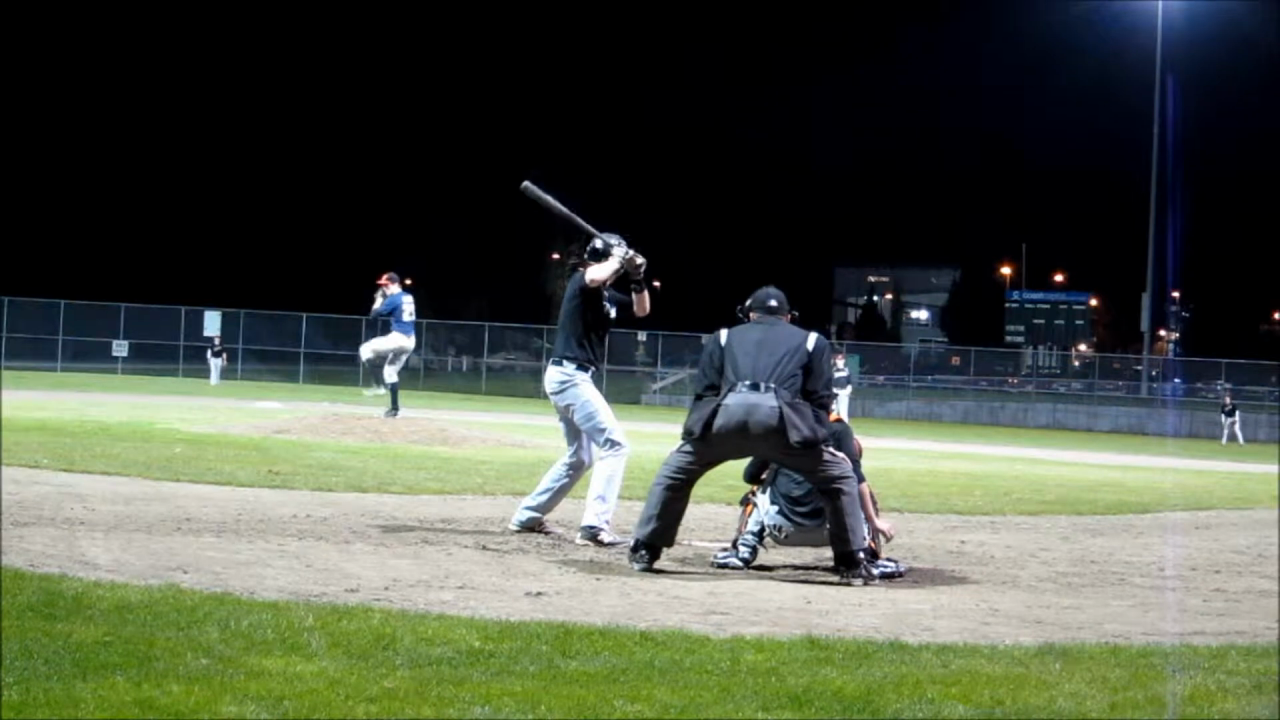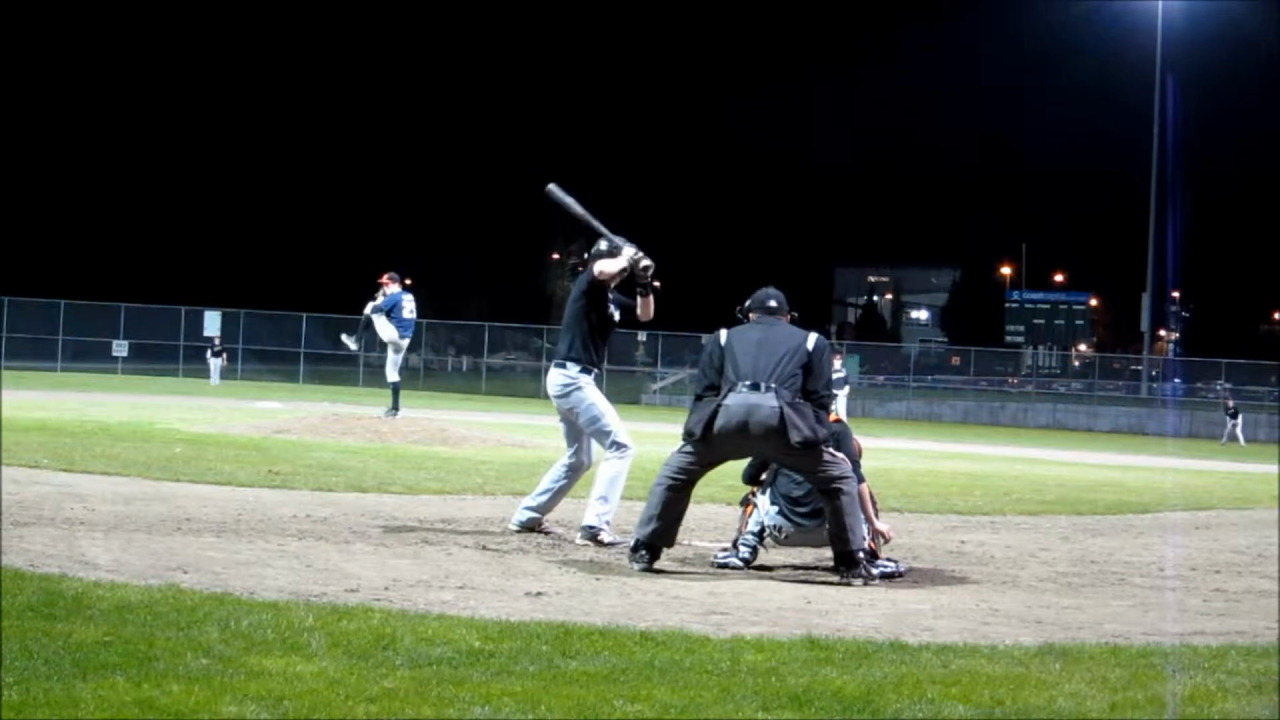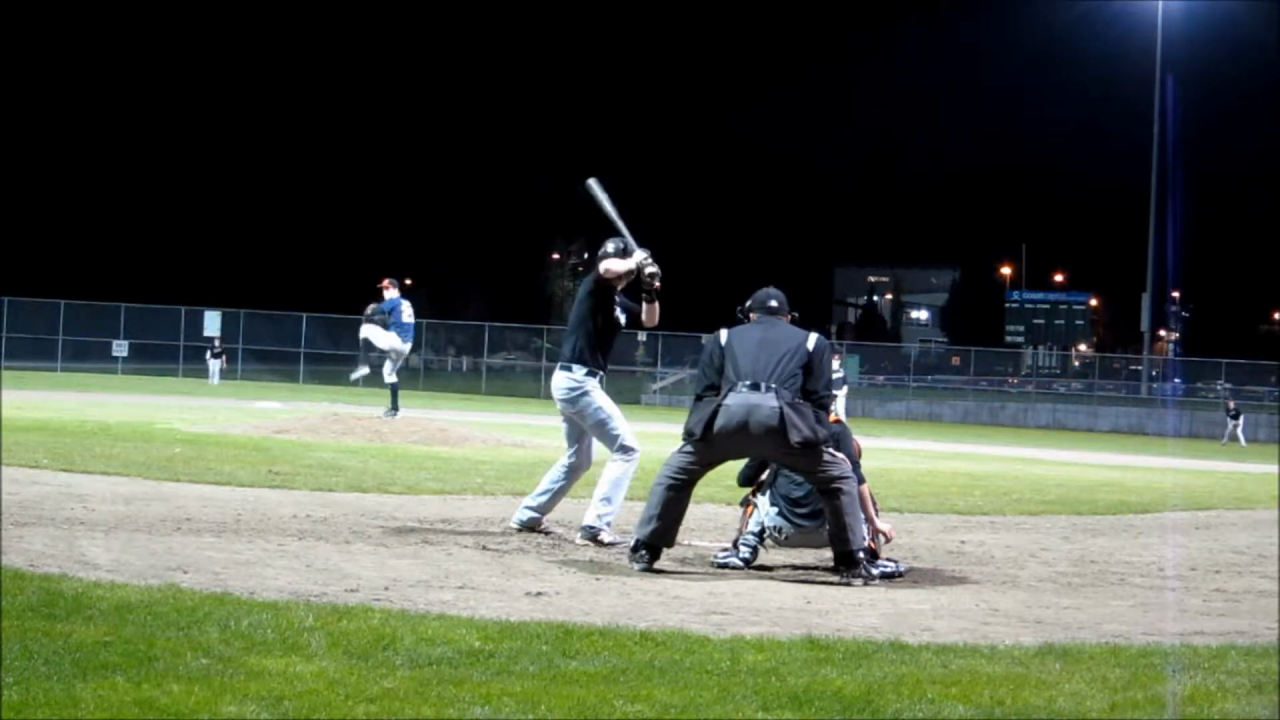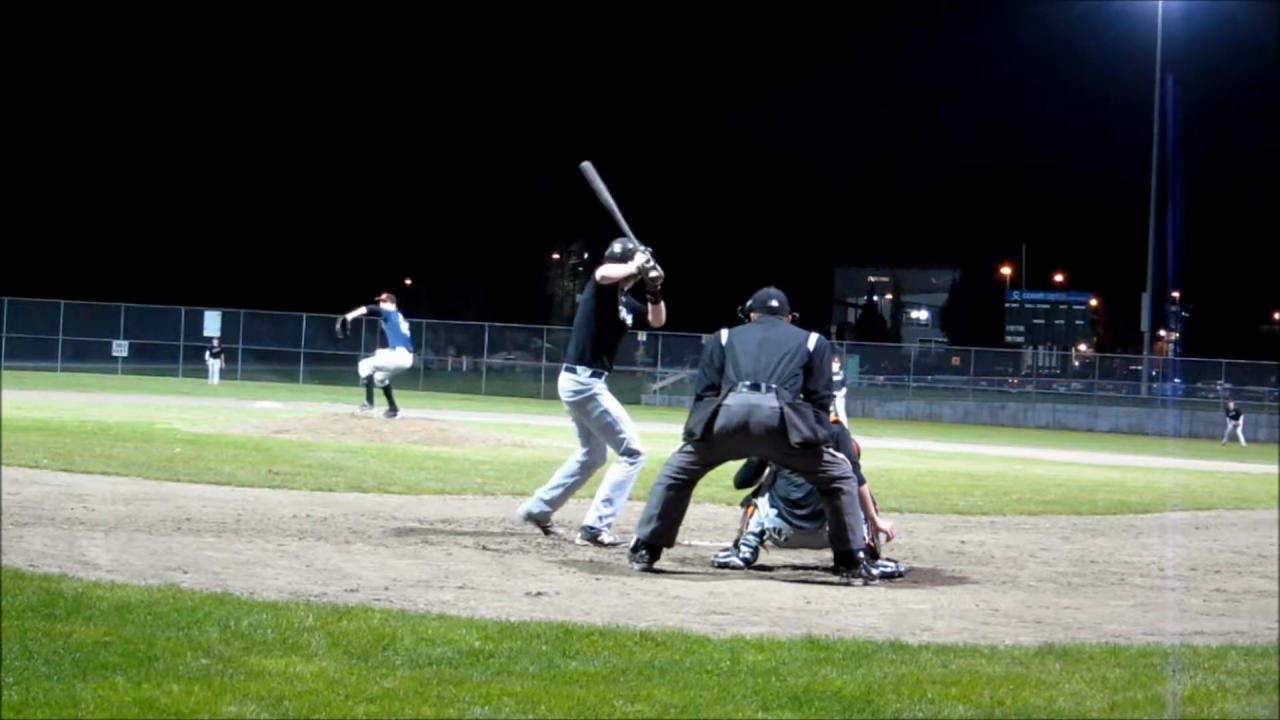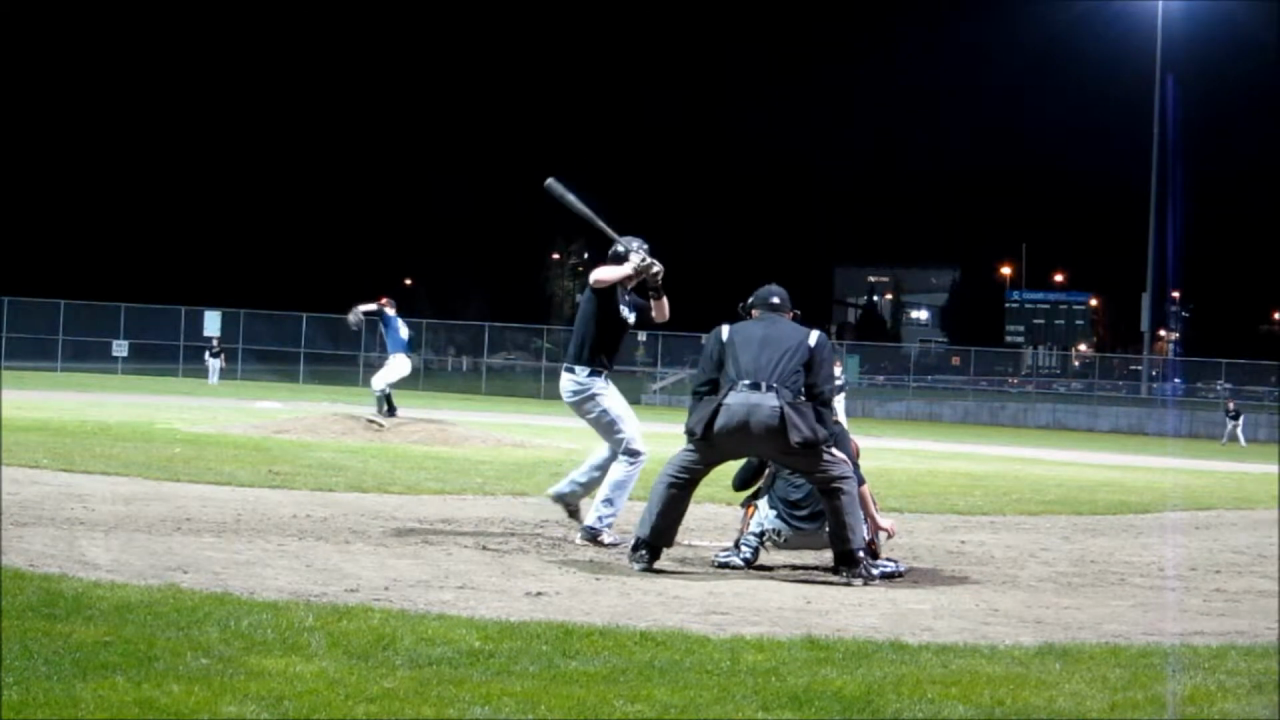
dt=0.2s
person 1, frame 1
left shoulder: (607, 294)
right shoulder: (582, 281)
left elbow: (641, 310)
right elbow: (594, 275)
left wrist: (637, 279)
right wrist: (618, 258)
left hip: (571, 378)
right hip: (569, 376)
left knee: (580, 457)
right knee: (614, 444)
left ankle: (527, 515)
right ankle: (594, 526)
person 1, frame 2
left shoulder: (610, 295)
right shoulder: (589, 283)
left elbow: (645, 315)
right elbow: (602, 269)
left wrist: (644, 283)
right wrist: (627, 259)
left hip: (570, 380)
right hip: (572, 378)
left knee: (579, 458)
right knee: (620, 446)
left ankle: (527, 516)
right ankle: (594, 526)
person 1, frame 3
left shoulder: (617, 298)
right shoulder: (596, 284)
left elbow: (650, 321)
right elbow: (608, 267)
left wrist: (650, 289)
right wrist: (635, 263)
left hip: (573, 381)
right hip: (578, 381)
left knee: (578, 458)
right knee: (626, 449)
left ankle: (528, 515)
right ankle: (595, 527)
person 1, frame 4
left shoulder: (624, 299)
right shoulder: (604, 286)
left elbow: (657, 321)
right elbow: (604, 273)
left wrist: (654, 289)
right wrist: (634, 266)
left hip: (583, 382)
right hip: (584, 381)
left knee: (591, 454)
right knee: (632, 451)
left ankle: (538, 508)
right ankle: (594, 527)
person 1, frame 5
left shoulder: (628, 297)
right shoulder: (608, 282)
left elbow: (661, 316)
right elbow: (596, 277)
left wrist: (654, 285)
right wrist: (631, 269)
left hip: (597, 379)
right hip: (583, 381)
left knee: (620, 445)
right knee: (634, 449)
left ankle: (571, 490)
right ankle: (595, 528)
person 2, frame 1
left shoulder: (724, 337)
right shoulder: (812, 341)
left elbow: (704, 394)
right elbow: (819, 401)
left wrist: (696, 438)
right wrist: (818, 447)
left hip: (727, 414)
right hip: (780, 417)
left knee: (675, 472)
right knee: (840, 478)
left ankle: (643, 551)
right ankle: (854, 564)
person 2, frame 2
left shoulder: (724, 337)
right shoulder: (811, 341)
left elbow: (704, 394)
right elbow: (819, 400)
left wrist: (696, 439)
right wrist: (818, 446)
left hip: (728, 413)
right hip: (780, 417)
left knee: (675, 473)
right knee: (839, 478)
left ankle: (644, 551)
right ankle: (853, 563)
person 2, frame 3
left shoulder: (724, 337)
right shoulder: (811, 341)
left elbow: (705, 394)
right elbow: (819, 400)
left wrist: (695, 441)
right wrist: (820, 446)
left hip: (729, 413)
right hip: (781, 417)
left knee: (676, 473)
right knee: (839, 478)
left ankle: (644, 551)
right ankle: (853, 563)
person 2, frame 4
left shoulder: (726, 337)
right shoulder: (812, 341)
left elbow: (705, 393)
right elbow: (819, 400)
left wrist: (693, 442)
right wrist: (821, 445)
left hip: (729, 413)
right hip: (780, 416)
left knee: (675, 473)
right knee: (839, 478)
left ankle: (644, 551)
right ankle: (853, 563)
person 2, frame 5
left shoulder: (725, 333)
right shoulder: (812, 338)
left elbow: (702, 388)
right elbow: (821, 397)
left wrist: (700, 435)
right wrist: (830, 444)
left hip: (729, 412)
right hip: (782, 417)
left knee: (677, 474)
right knee: (840, 477)
left ankle: (644, 551)
right ankle: (853, 563)
person 3, frame 1
right shoulder: (838, 429)
left elbow: (751, 476)
right elbow: (855, 478)
right wrist: (874, 521)
left hip: (780, 526)
right hip: (827, 527)
left knee: (760, 491)
right knee: (861, 495)
left ankle: (742, 552)
right ankle: (871, 559)
person 3, frame 2
right shoulder: (837, 429)
left elbow: (750, 477)
right elbow: (855, 479)
right wrist: (874, 522)
left hip: (780, 526)
right hip: (826, 527)
left knee: (759, 491)
right knee: (861, 494)
left ankle: (743, 551)
right ankle: (871, 558)
person 3, frame 3
right shoulder: (837, 429)
left elbow: (745, 479)
right elbow: (855, 479)
right wrist: (874, 521)
left hip: (780, 526)
right hip: (827, 528)
left knee: (760, 492)
right knee: (861, 494)
left ankle: (743, 551)
right ankle: (871, 559)
person 3, frame 4
right shoulder: (835, 430)
left elbow: (742, 481)
right elbow: (855, 479)
right wrist: (875, 521)
left hip: (779, 528)
right hip: (826, 529)
left knee: (761, 494)
right knee: (860, 494)
left ankle: (744, 551)
right ankle: (870, 559)
person 3, frame 5
right shoulder: (834, 429)
left elbow: (740, 483)
right elbow: (854, 477)
right wrist: (876, 519)
left hip: (777, 528)
right hip: (826, 528)
left ankle: (744, 551)
right ankle: (869, 556)
